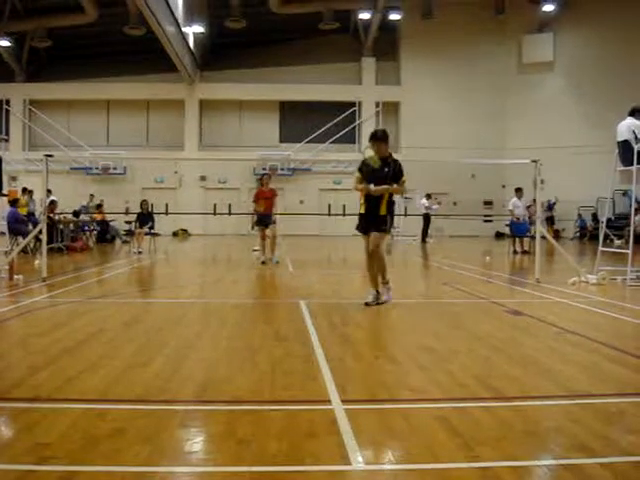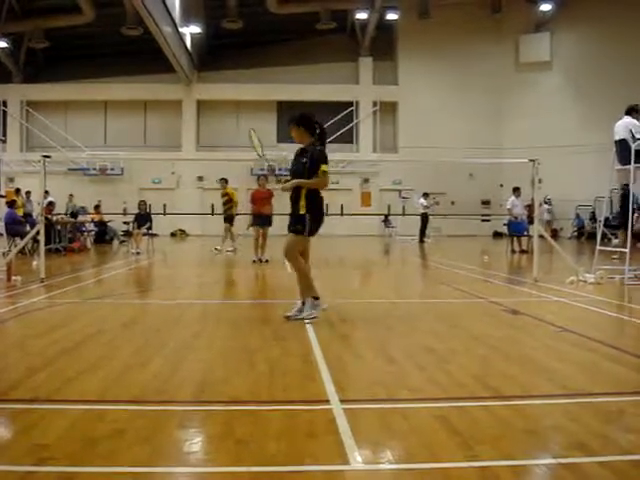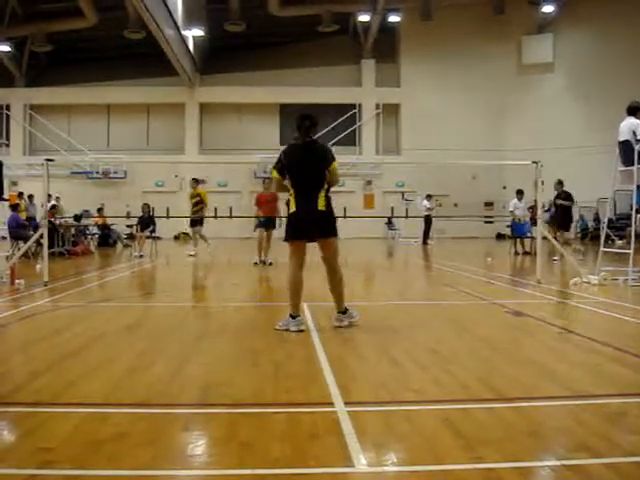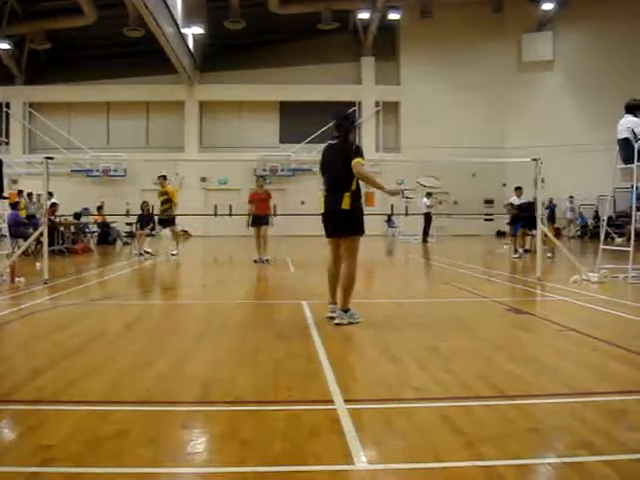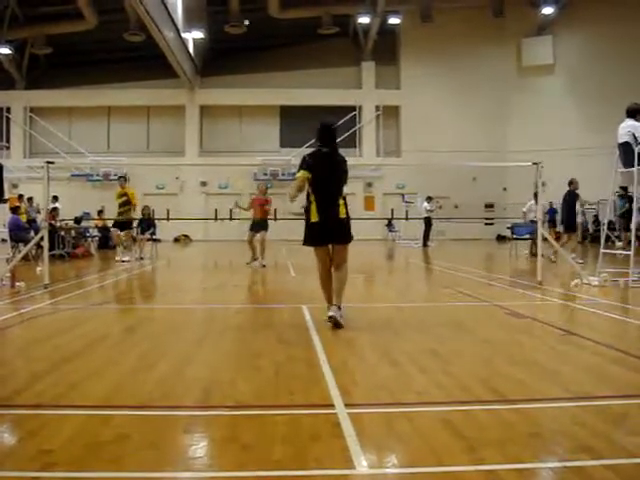
dt=1s
person 1, frame 1
left shoulder: (394, 165)
right shoulder: (365, 163)
left elbow: (401, 189)
right elbow: (357, 184)
left wrist: (386, 188)
right wrist: (361, 187)
left hip: (383, 212)
right hip: (366, 211)
left knee: (374, 249)
right knee: (369, 253)
left ankle: (385, 284)
right ankle: (377, 291)
person 1, frame 2
left shoulder: (317, 152)
right shoulder: (300, 152)
left elbow: (322, 182)
left wrist: (295, 183)
right wrist: (291, 184)
left hip: (310, 209)
right hip: (300, 208)
left knee: (290, 251)
right knee: (300, 256)
left ankle: (313, 298)
right ankle: (307, 303)
person 1, frame 3
left shoulder: (287, 152)
right shoulder: (322, 149)
left elbow: (278, 185)
right elbow: (334, 179)
left hip: (297, 212)
right hip: (321, 209)
left knee: (295, 265)
right knee: (332, 262)
left ankle: (294, 317)
right ankle: (342, 313)
person 1, frame 4
left shoulder: (327, 150)
right shoulder: (352, 148)
right elbow: (359, 171)
right wrist: (385, 189)
left hip: (329, 208)
right hip: (348, 207)
left knee: (336, 258)
right knee: (349, 260)
left ankle: (333, 305)
right ankle: (343, 311)
person 1, frame 5
left shoulder: (310, 159)
right shoulder: (341, 160)
left elbow: (299, 184)
left wrist: (293, 195)
left hip: (316, 217)
right hip: (339, 215)
left knee: (324, 266)
right knee: (340, 265)
left ankle: (331, 308)
right ankle: (336, 309)
